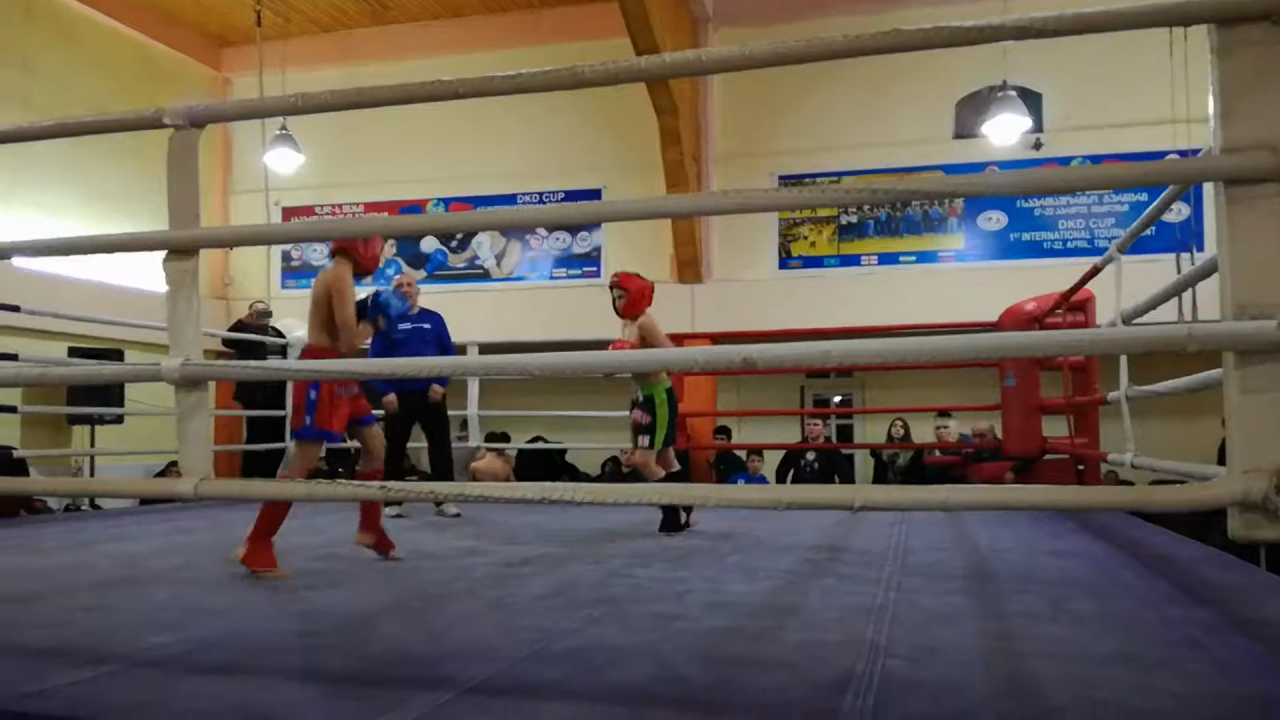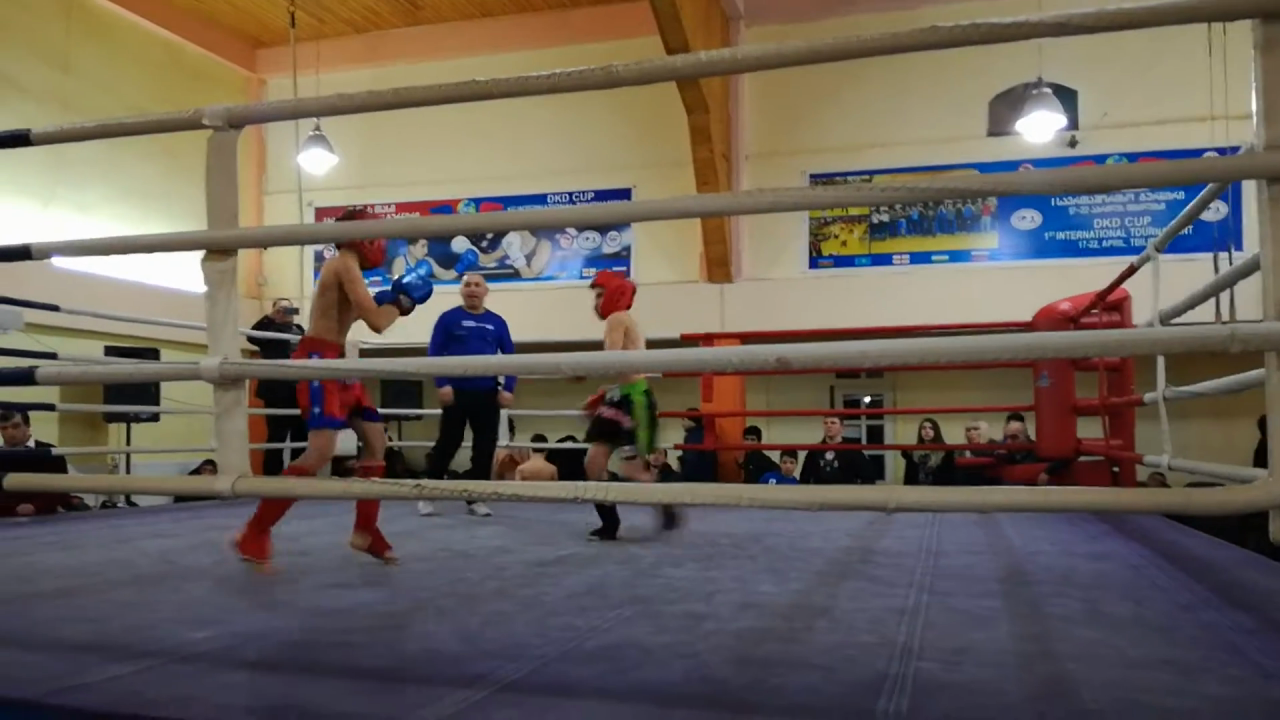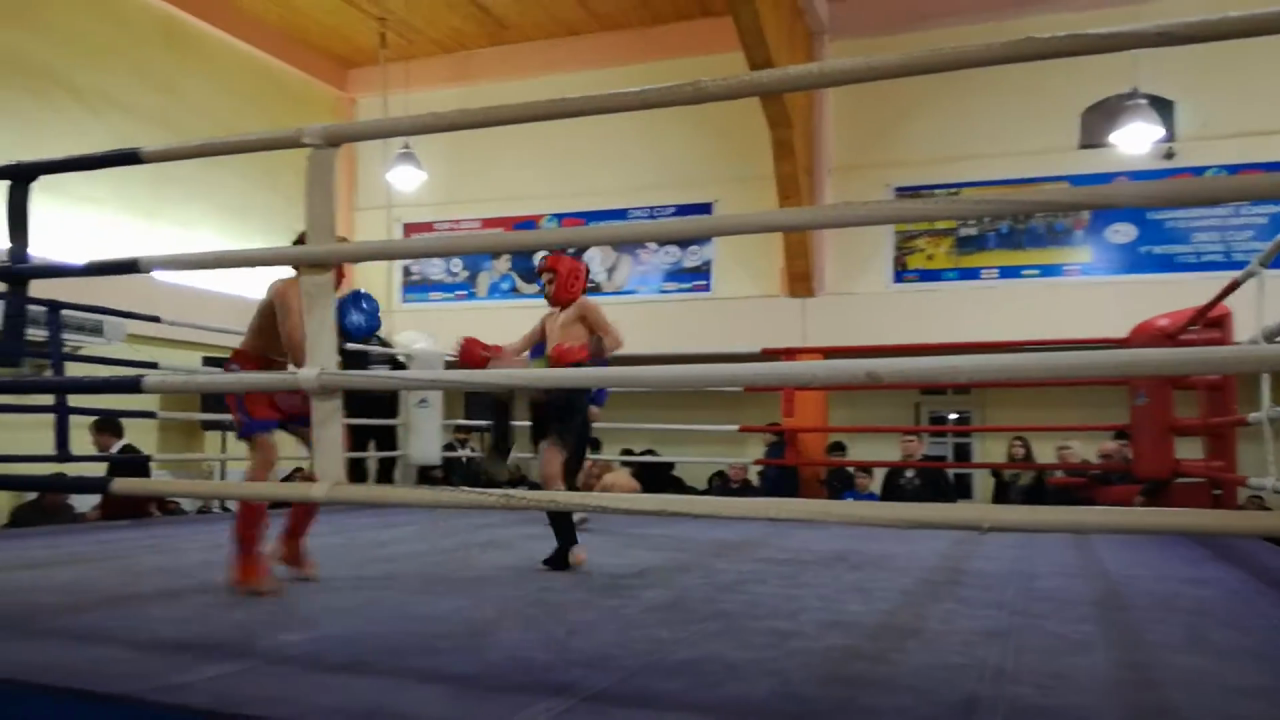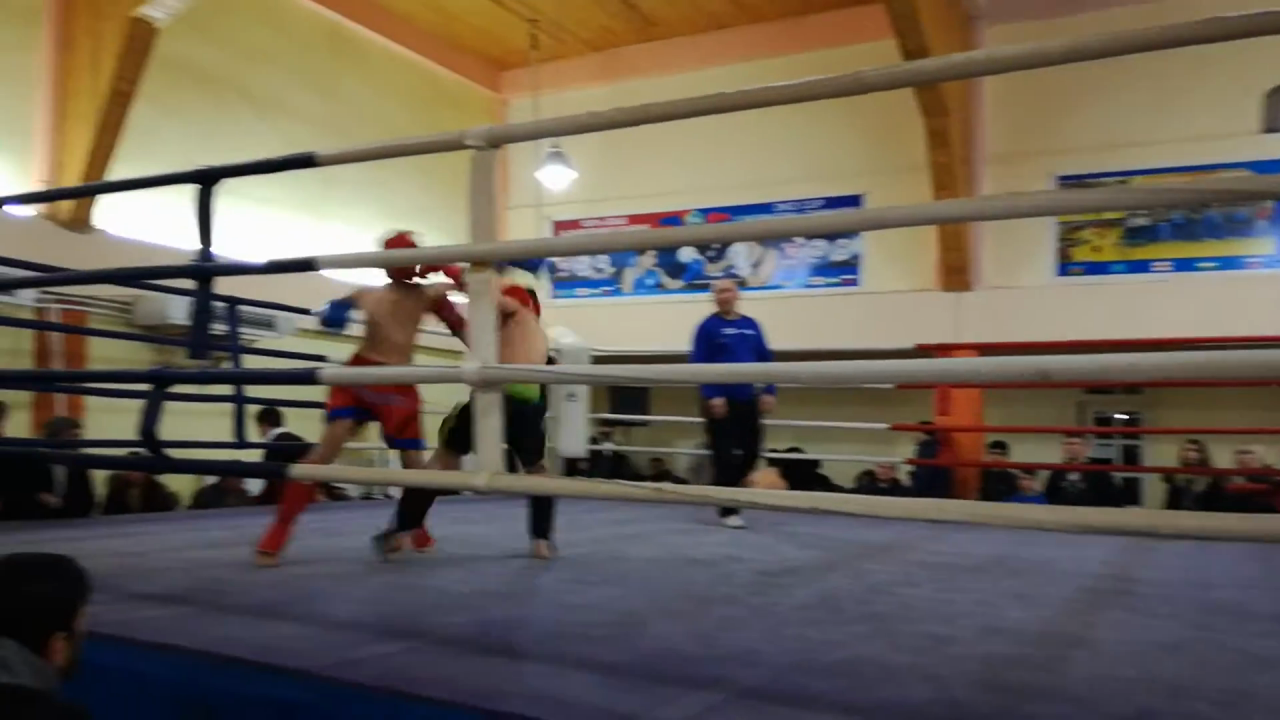
dt=0.5s
person 1, frame 1
left shoulder: (335, 274)
right shoulder: (339, 277)
right elbow: (348, 339)
left hip: (337, 374)
left knee: (375, 446)
right knee: (304, 462)
left ankle: (370, 529)
right ankle: (256, 547)
person 1, frame 2
left shoulder: (341, 267)
right shoulder: (346, 266)
right elbow: (377, 321)
left wrist: (388, 298)
right wrist: (402, 304)
left hip: (334, 362)
right hip: (320, 361)
left knee: (375, 440)
right knee: (320, 452)
left ankle: (366, 532)
right ankle: (255, 533)
person 1, frame 3
left shoulder: (302, 291)
right shoulder: (288, 290)
right elbow: (299, 356)
left wrist: (340, 321)
left hip: (276, 377)
right hip: (248, 374)
right knee: (266, 458)
left ankle: (291, 544)
right ankle: (248, 562)
person 1, frame 4
left shoulder: (426, 294)
right shoulder: (367, 294)
right wrist: (339, 309)
left hip: (399, 387)
left knee: (415, 466)
right knee: (326, 452)
right ankle: (277, 534)
person 2, frame 1
left shoulder: (645, 323)
right shoulder: (627, 325)
left hip: (658, 398)
right hip: (642, 398)
left knee: (644, 462)
right knee: (665, 461)
left ankle: (674, 515)
right ankle: (683, 513)
person 2, frame 2
left shoulder: (615, 321)
right shoulder: (625, 323)
right wrist: (605, 394)
left hip: (633, 401)
right hip: (619, 400)
left knee: (633, 472)
right knee: (593, 464)
left ankle: (669, 506)
right ankle: (610, 524)
person 2, frame 3
left shoulder: (583, 307)
right shoulder: (549, 319)
left elbow: (614, 340)
right elbow: (517, 349)
left wrist: (586, 354)
right wrist: (484, 352)
left hip: (567, 385)
right hip: (548, 391)
right knee: (550, 476)
right ankle: (569, 549)
person 2, frame 4
left shoulder: (516, 310)
right shoulder: (540, 336)
left wrist: (454, 273)
right hip: (527, 405)
left knee: (441, 463)
right knee: (537, 472)
left ankle: (401, 531)
right ankle: (541, 539)
person 3, frame 1
left shoulder: (434, 320)
right shoulder: (384, 322)
left elbow: (449, 354)
right elbow: (375, 361)
left wrist: (441, 383)
right wrist: (384, 392)
left hip: (431, 394)
right hip: (399, 396)
left knee: (441, 447)
right knee: (394, 451)
left ankle: (443, 500)
right ankle: (392, 501)
person 3, frame 2
left shoulder: (497, 322)
right shoulder: (448, 319)
left elbow: (509, 356)
right elbow: (435, 353)
left wrist: (508, 388)
right wrist: (442, 384)
left hip: (488, 394)
right hip: (457, 392)
left knee: (485, 448)
right knee: (447, 444)
left ankle: (474, 499)
person 3, frame 3
left shoulder: (591, 335)
right shoulder: (548, 331)
left elbow: (600, 371)
right elbow: (535, 366)
left wrist: (596, 403)
right wrist: (542, 398)
left hip: (581, 406)
right hip: (556, 406)
left knee: (575, 458)
right knee: (561, 456)
left ankle: (560, 508)
right ankle: (569, 509)
person 3, frame 4
left shoulder: (751, 326)
right shoulder: (708, 327)
left elbow: (765, 360)
right elbow: (699, 364)
left wrist: (769, 391)
right wrist: (712, 396)
left hip: (748, 401)
right hip: (720, 402)
left knee: (750, 453)
right knee: (723, 456)
right ankle: (728, 510)
